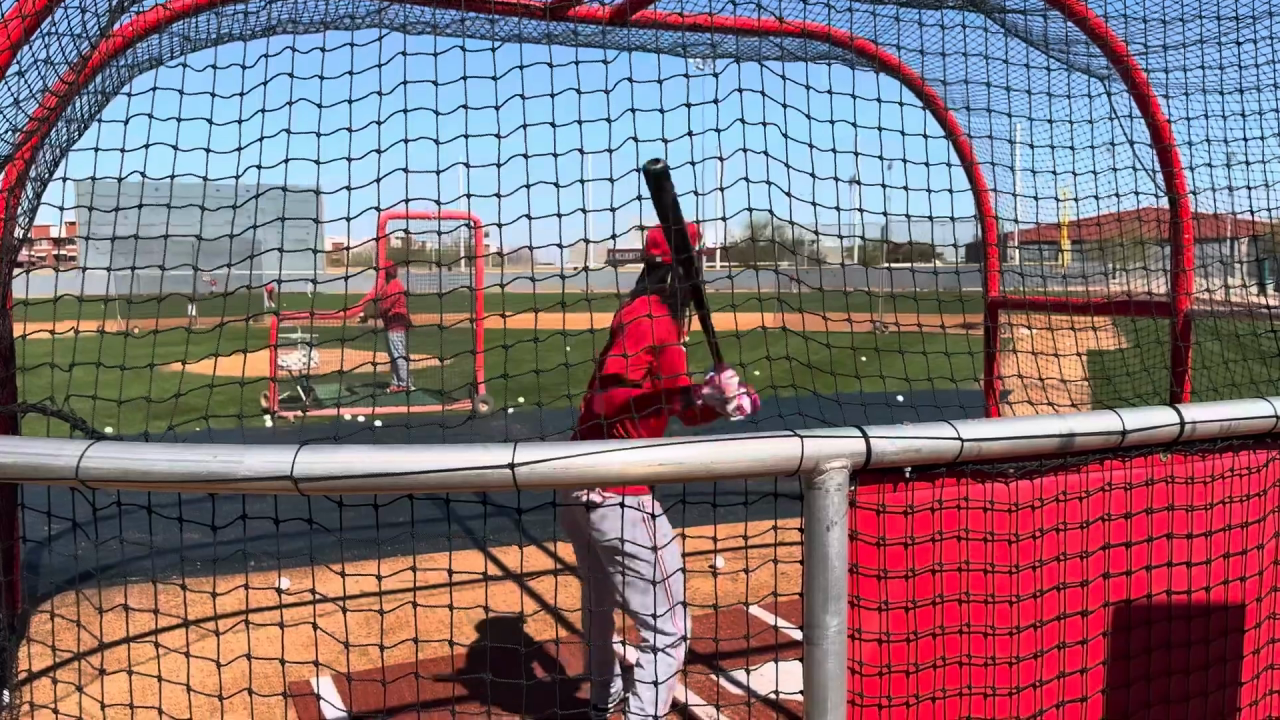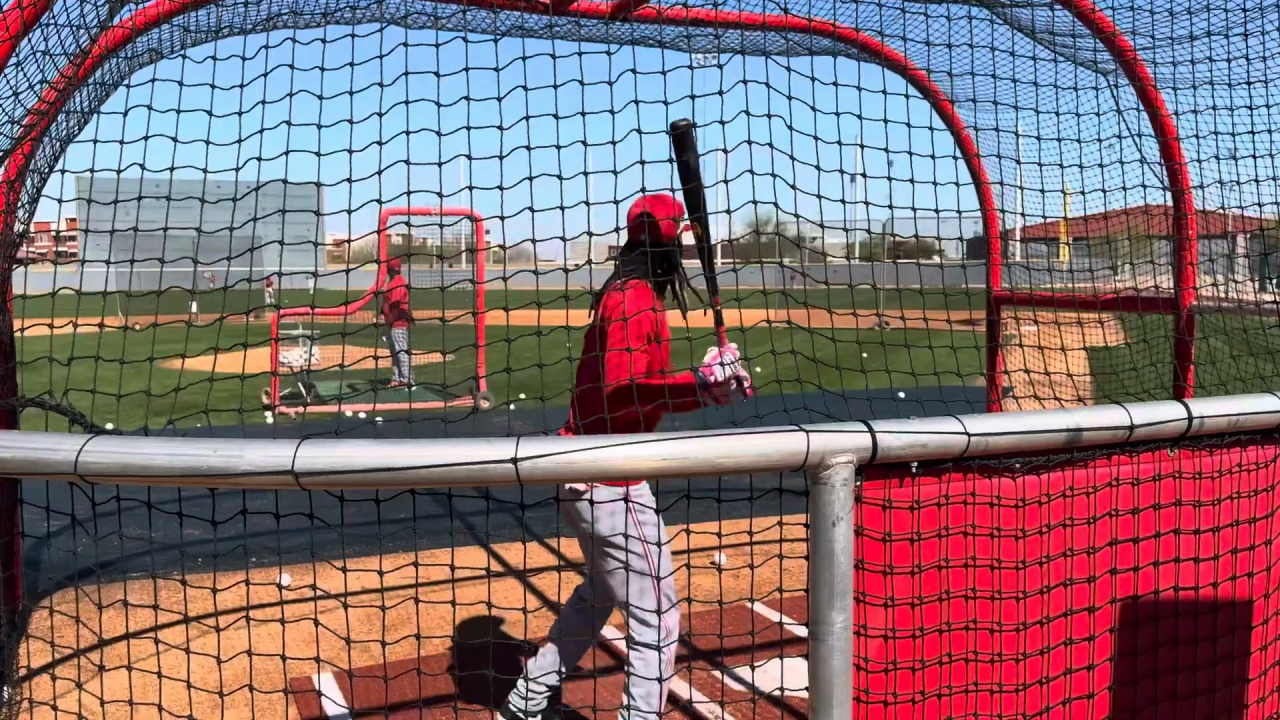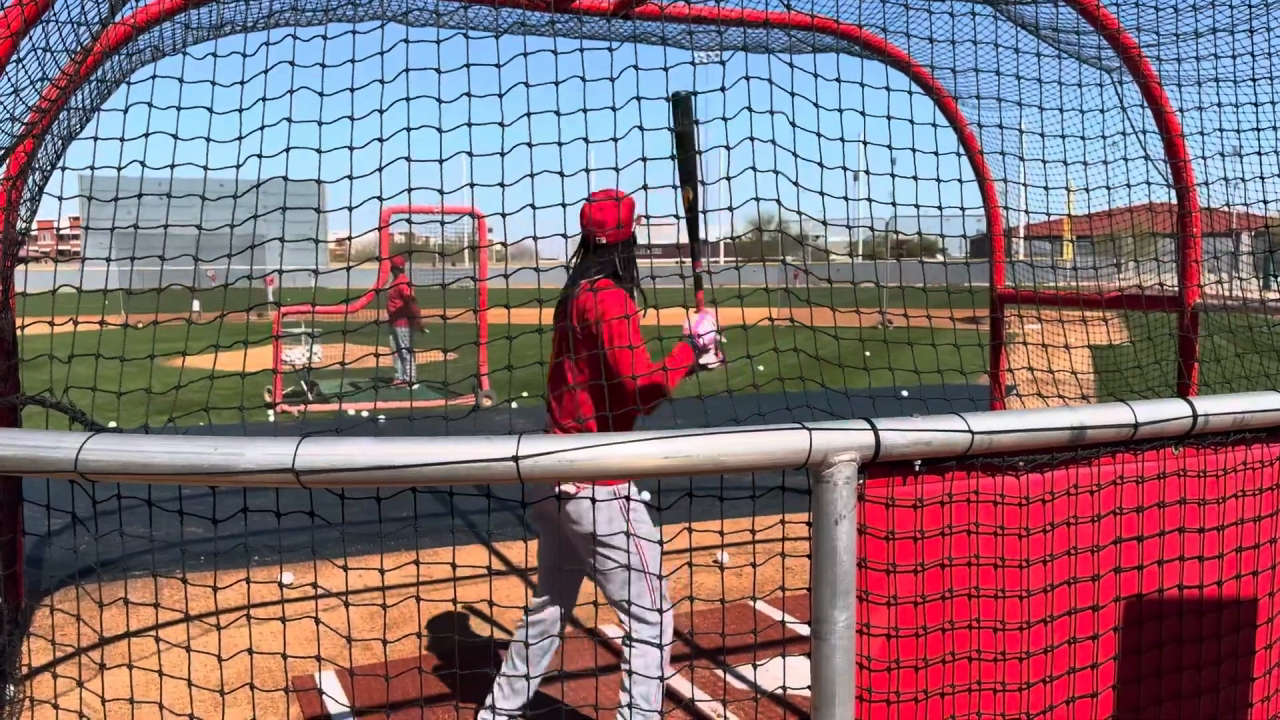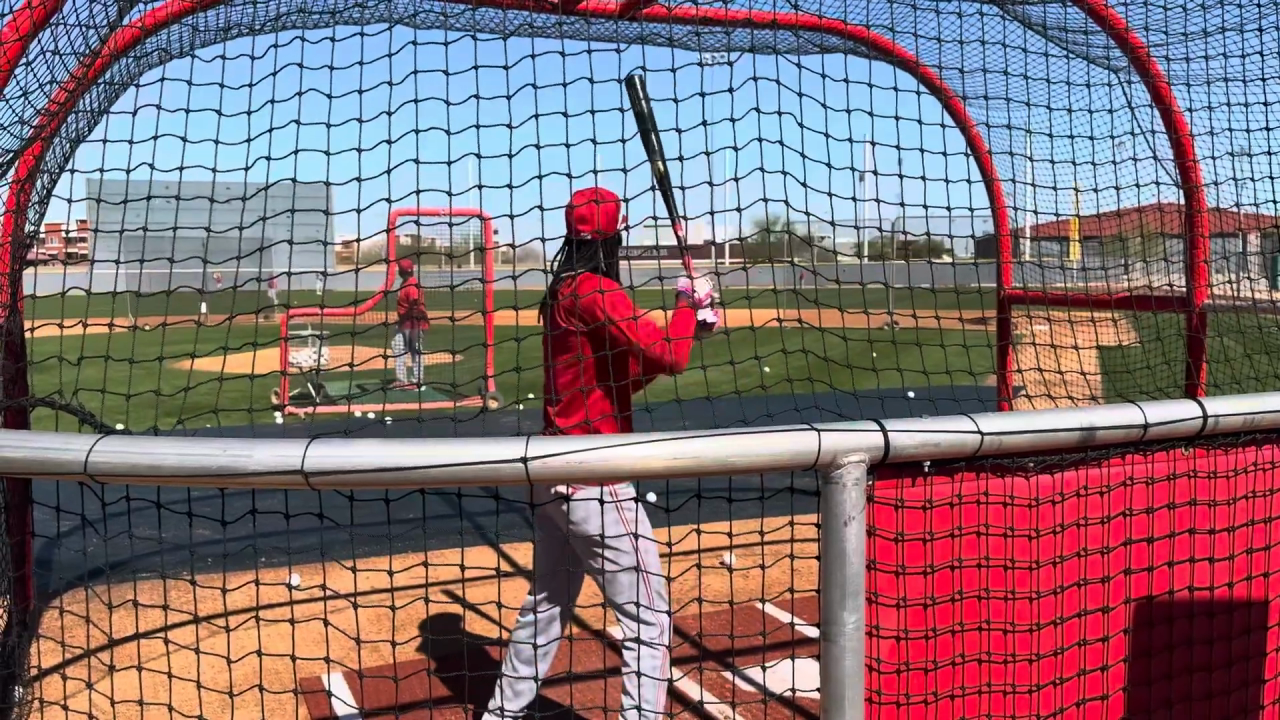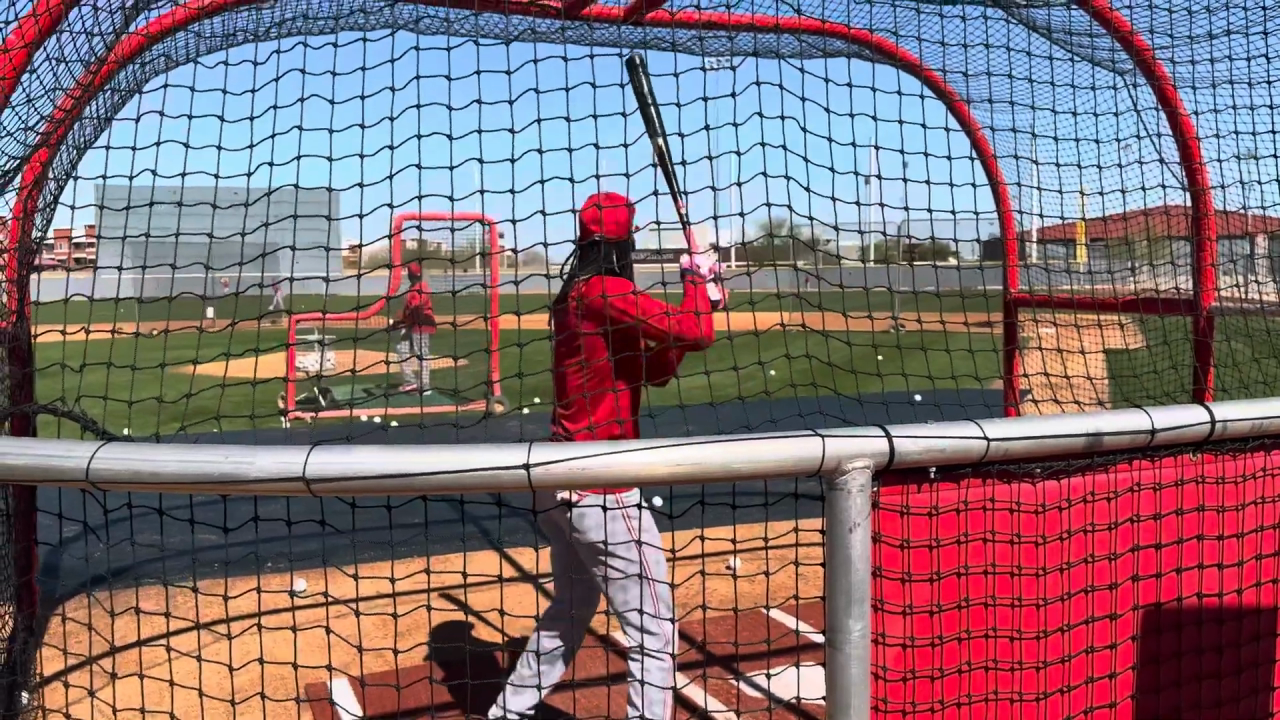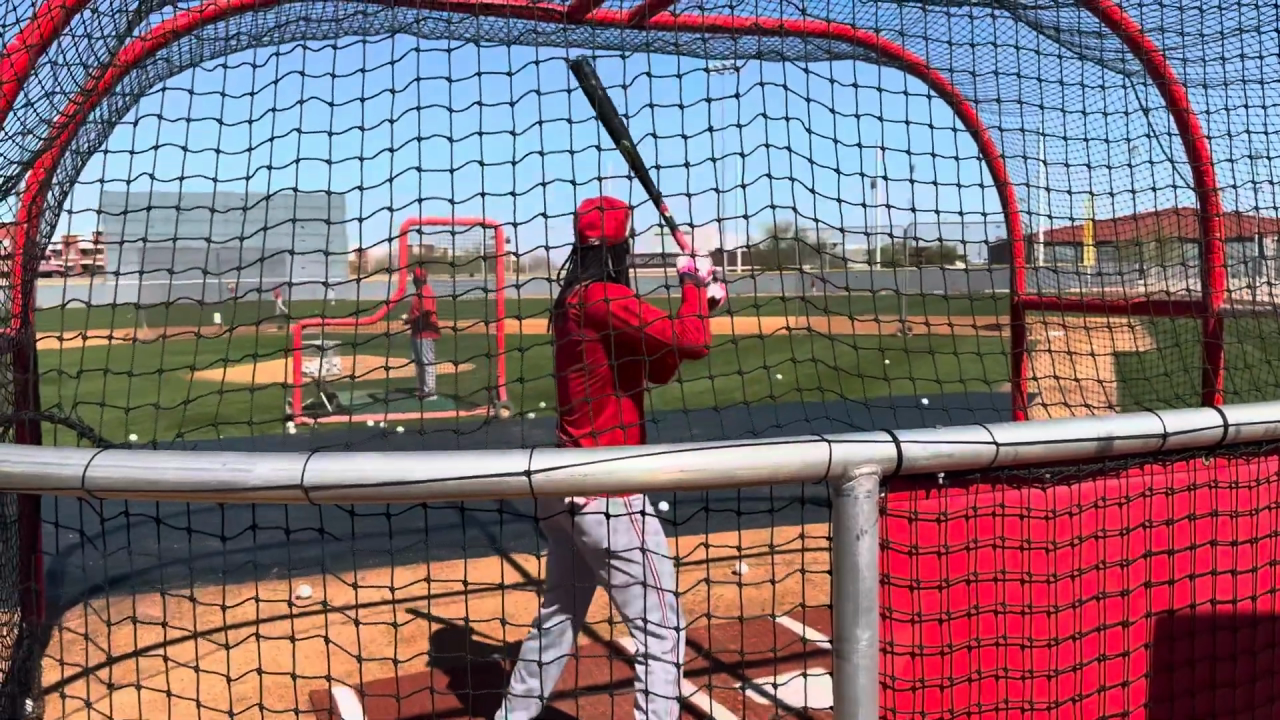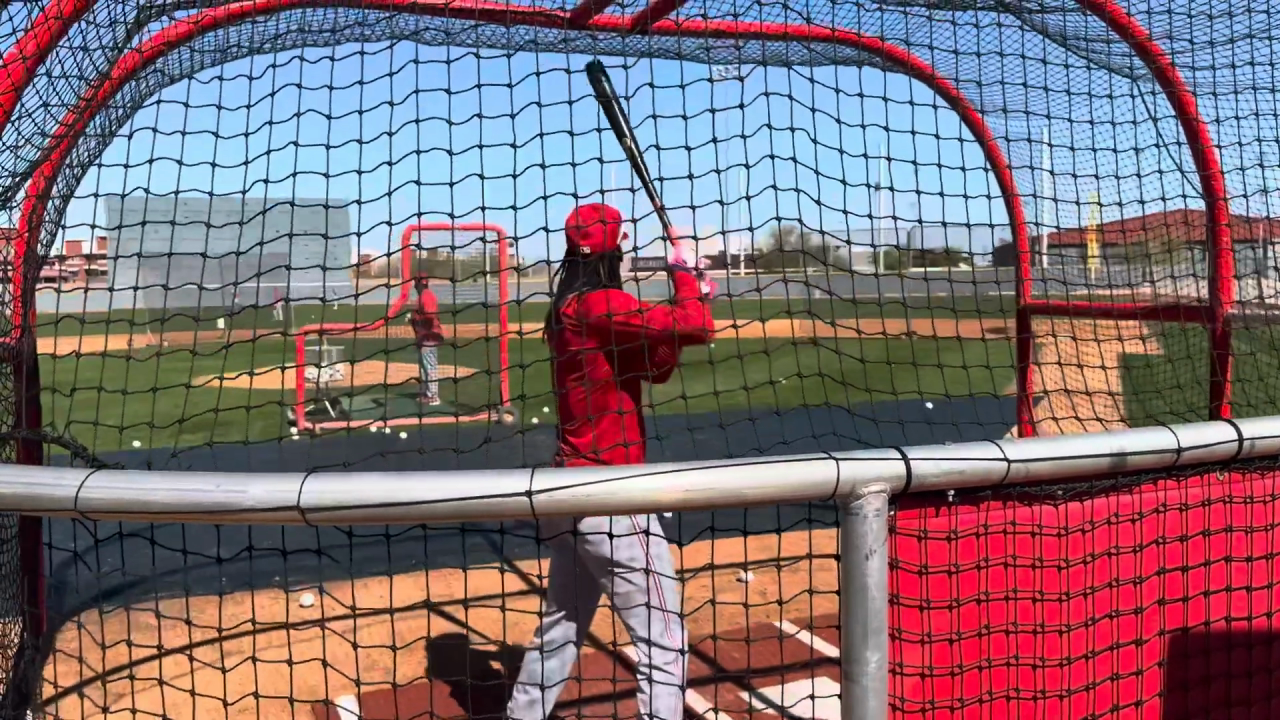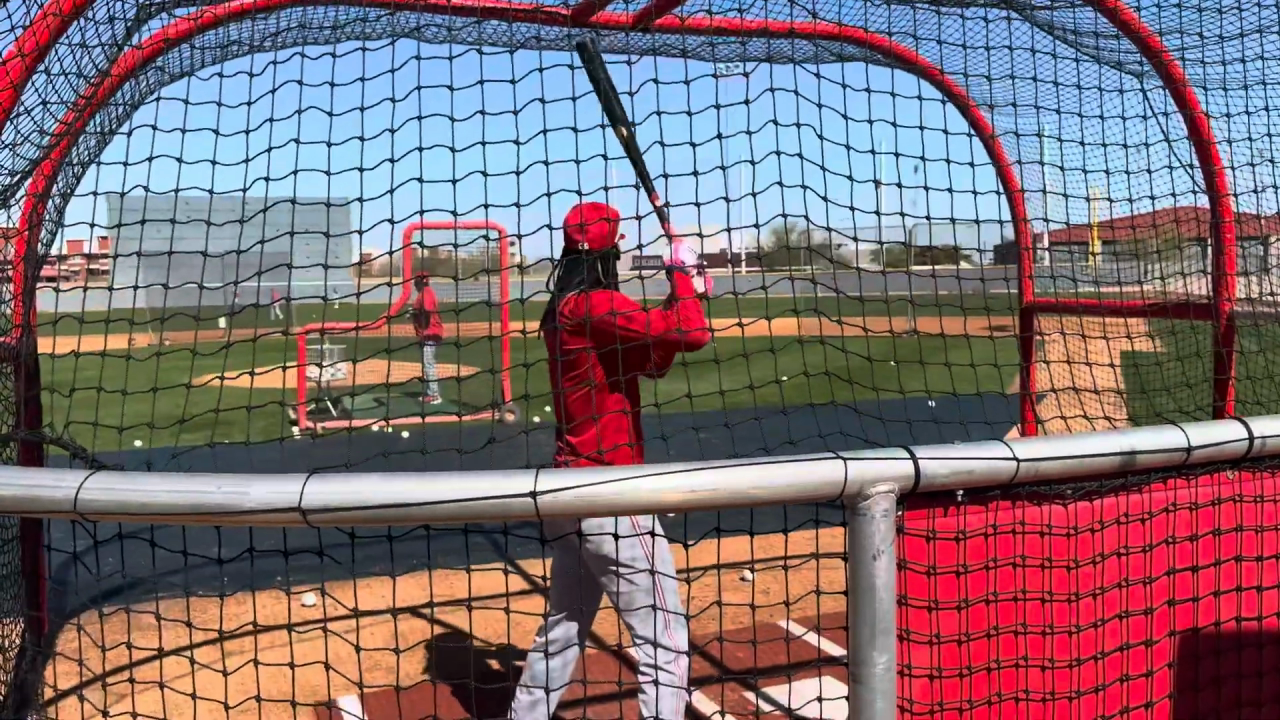
dt=0.3s
person 1, frame 1
left shoulder: (664, 321)
right shoulder: (647, 317)
left elbow: (688, 411)
right elbow: (607, 401)
left wrist: (718, 398)
right wrist: (685, 392)
left hip: (582, 484)
right hip: (615, 491)
left knee: (600, 599)
right knee: (666, 627)
person 1, frame 2
left shoulder: (636, 297)
right shoulder: (636, 299)
left elbow: (651, 395)
right elbow: (618, 396)
left wrist: (707, 391)
right wrist: (696, 381)
right hip: (609, 481)
left knee: (598, 593)
right knee: (657, 621)
person 1, frame 3
left shoulder: (577, 295)
right shoulder: (607, 298)
right elbow: (643, 390)
left wrist: (687, 357)
right wrist: (690, 345)
left hip: (554, 476)
right hip: (594, 482)
left knee: (550, 603)
right knee: (650, 617)
person 1, frame 4
left shoulder: (562, 293)
right shoulder: (597, 291)
left elbow: (631, 371)
right elbow: (666, 357)
left wrist: (690, 321)
right wrist: (689, 304)
right hip: (593, 481)
left knee: (545, 605)
right knee: (649, 619)
person 1, frame 5
left shoulder: (576, 296)
right shoulder: (606, 292)
left elbow: (657, 370)
right elbow: (695, 335)
left wrist: (696, 301)
right wrist: (694, 277)
left hip: (560, 484)
right hip: (600, 491)
left knee: (569, 613)
right knee: (655, 629)
person 1, frame 6
left shoulder: (574, 301)
right shoulder: (606, 298)
left elbow: (658, 369)
right elbow: (692, 343)
left wrist: (697, 300)
right wrist: (692, 280)
left hip: (566, 488)
right hip: (605, 493)
left knee: (557, 617)
right knee: (662, 631)
person 1, frame 7
left shoulder: (568, 310)
right shoulder: (600, 305)
left elbow: (656, 366)
right elbow: (697, 328)
left wrist: (683, 294)
right wrist: (683, 272)
left knee: (561, 628)
right knee: (663, 640)
person 1, frame 8
left shoulder: (564, 309)
right shoulder: (597, 305)
left elbow: (652, 360)
right elbow: (693, 334)
left wrist: (680, 296)
right wrist: (680, 271)
left knee: (563, 629)
right knee: (665, 640)
